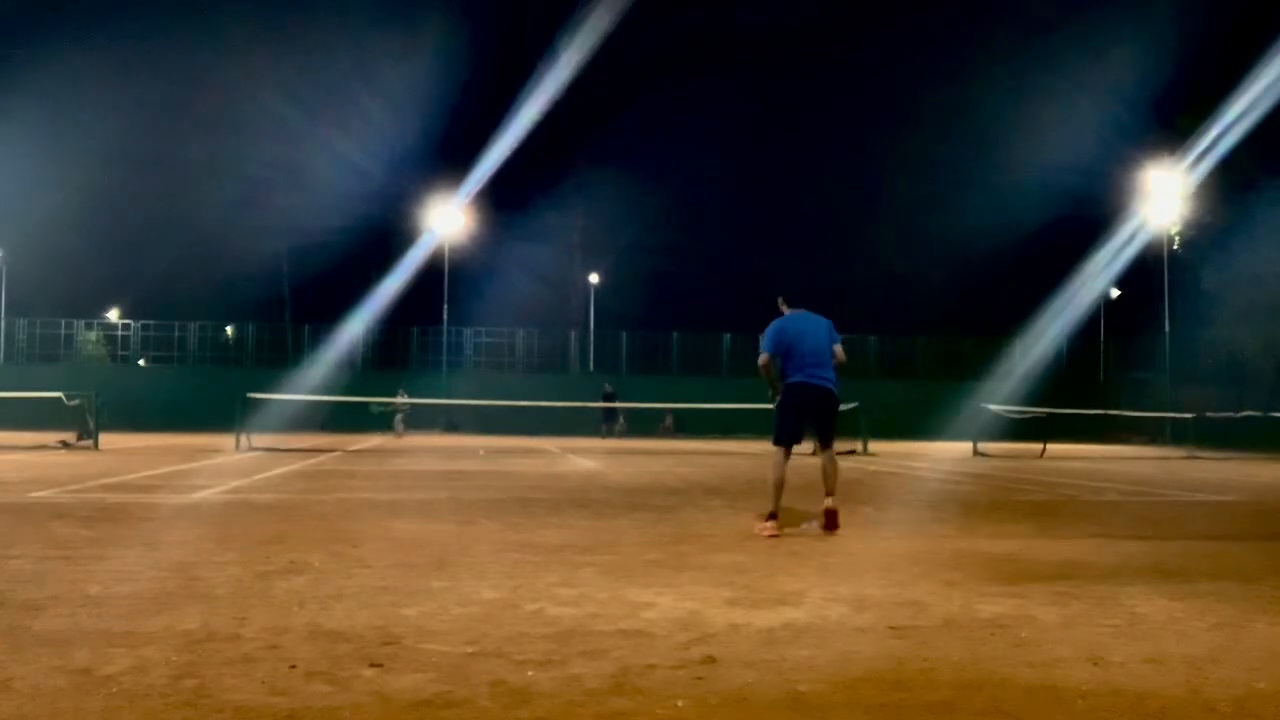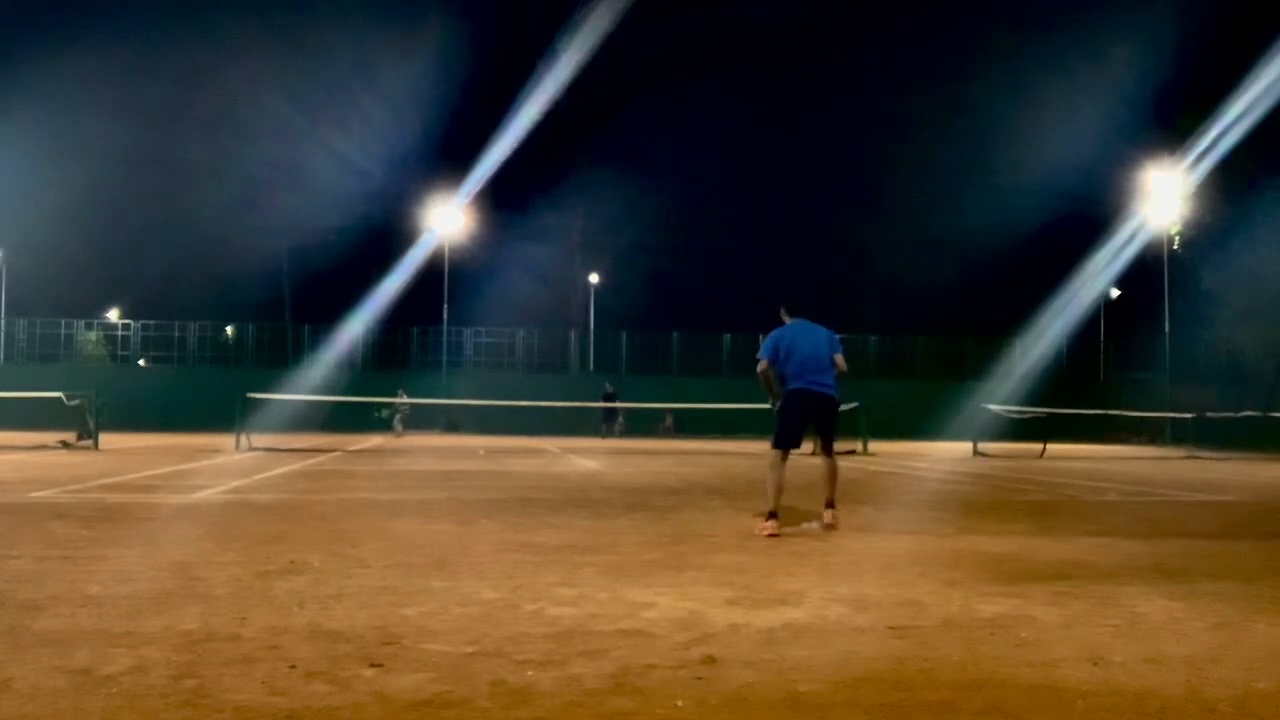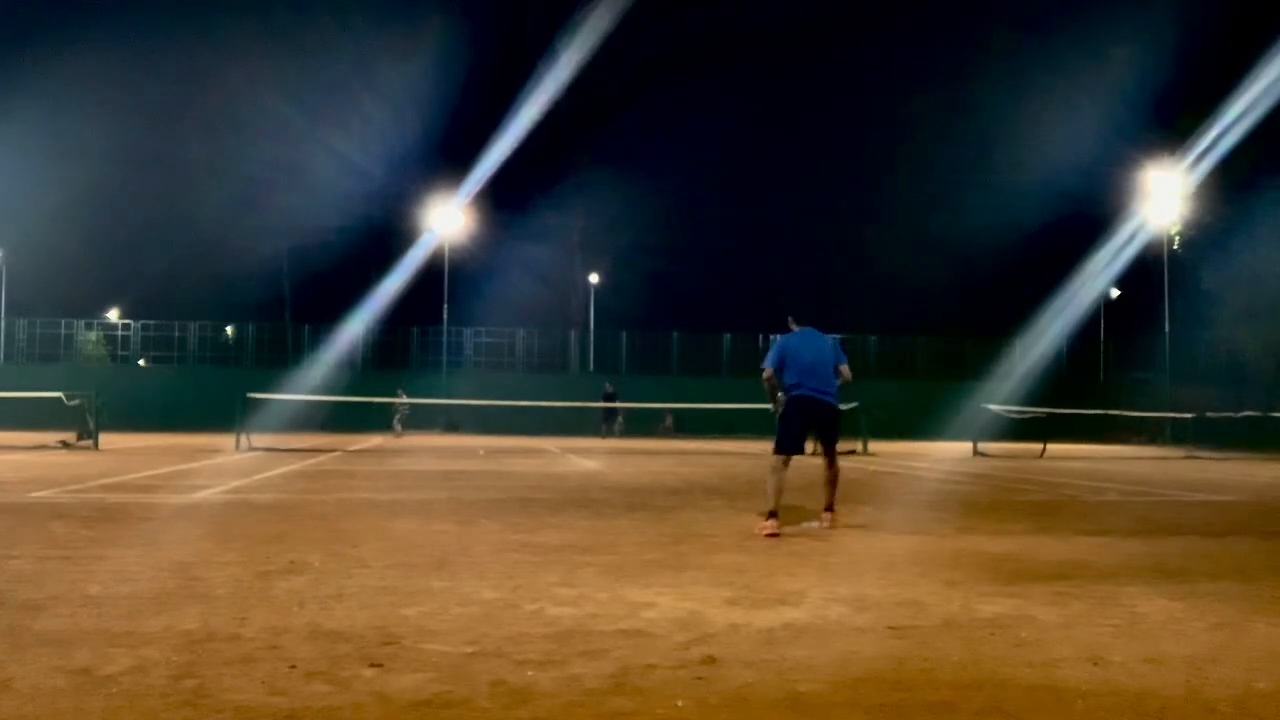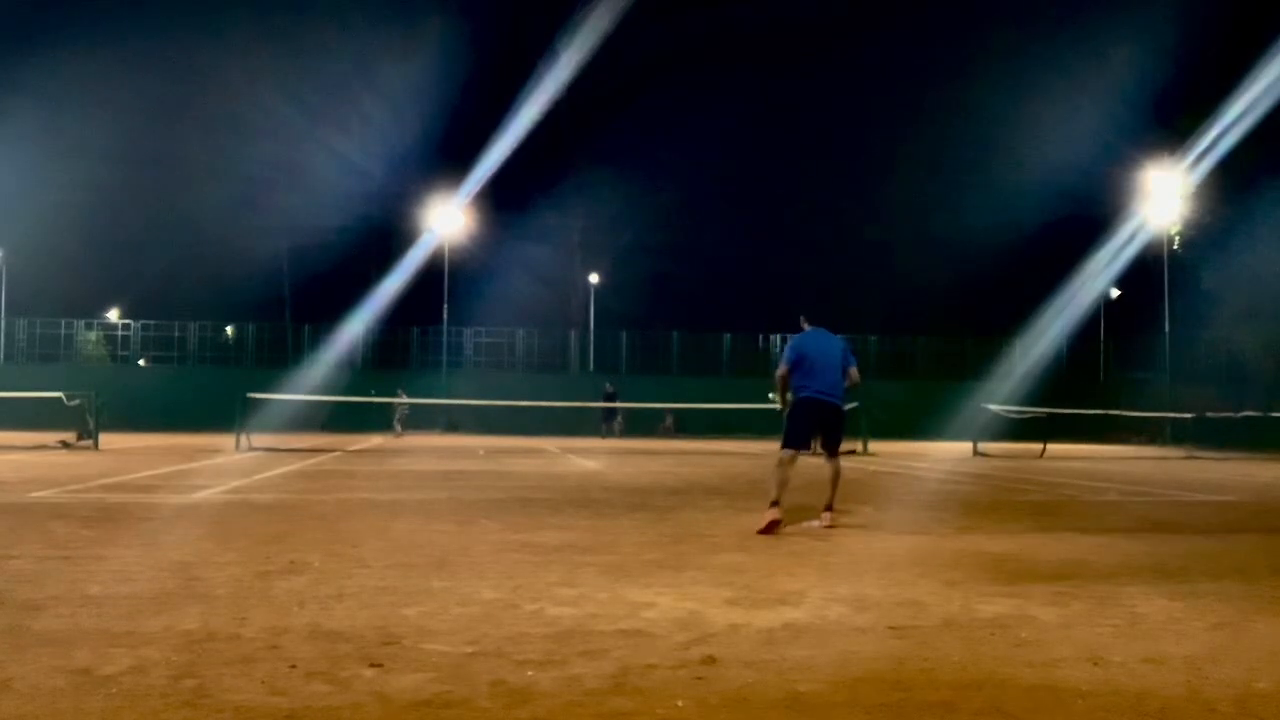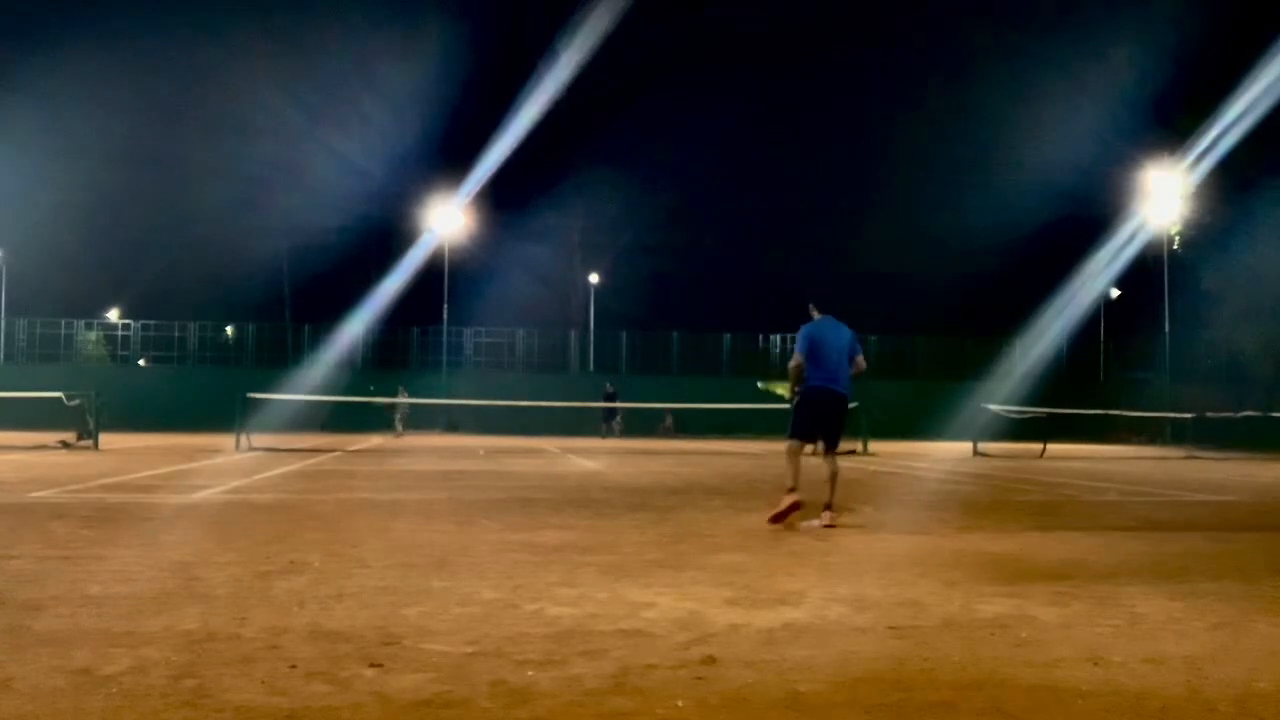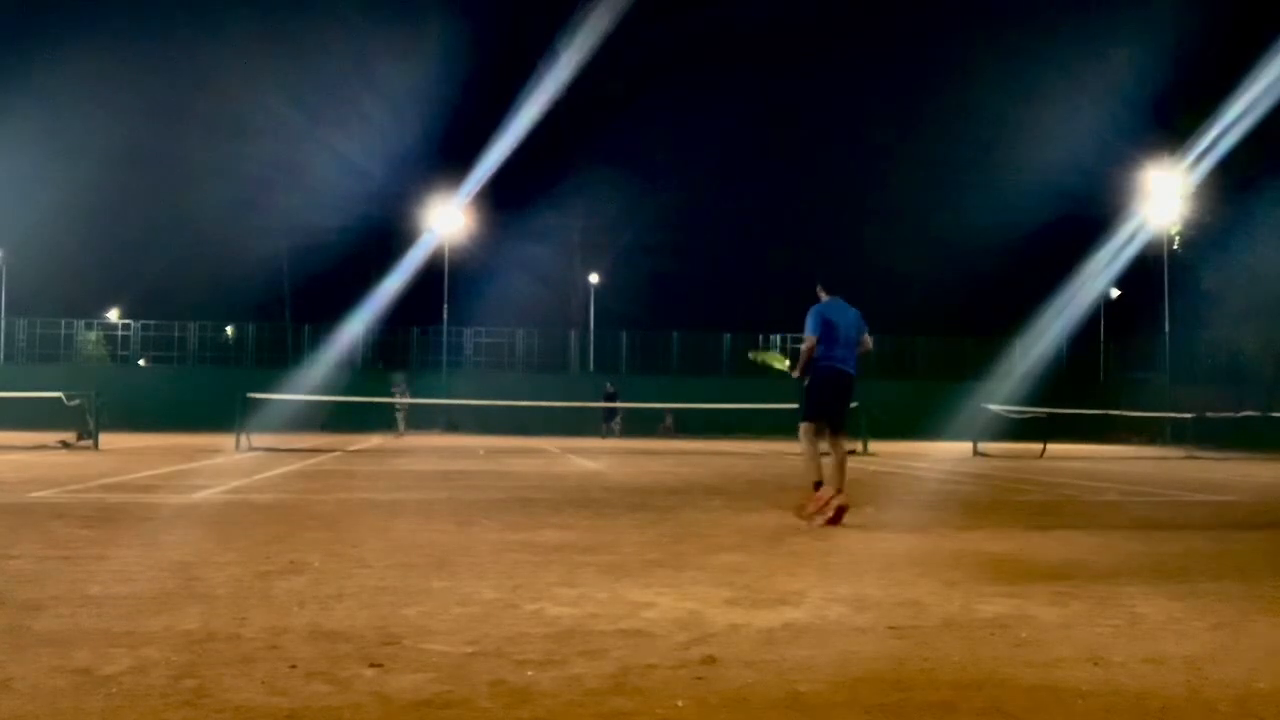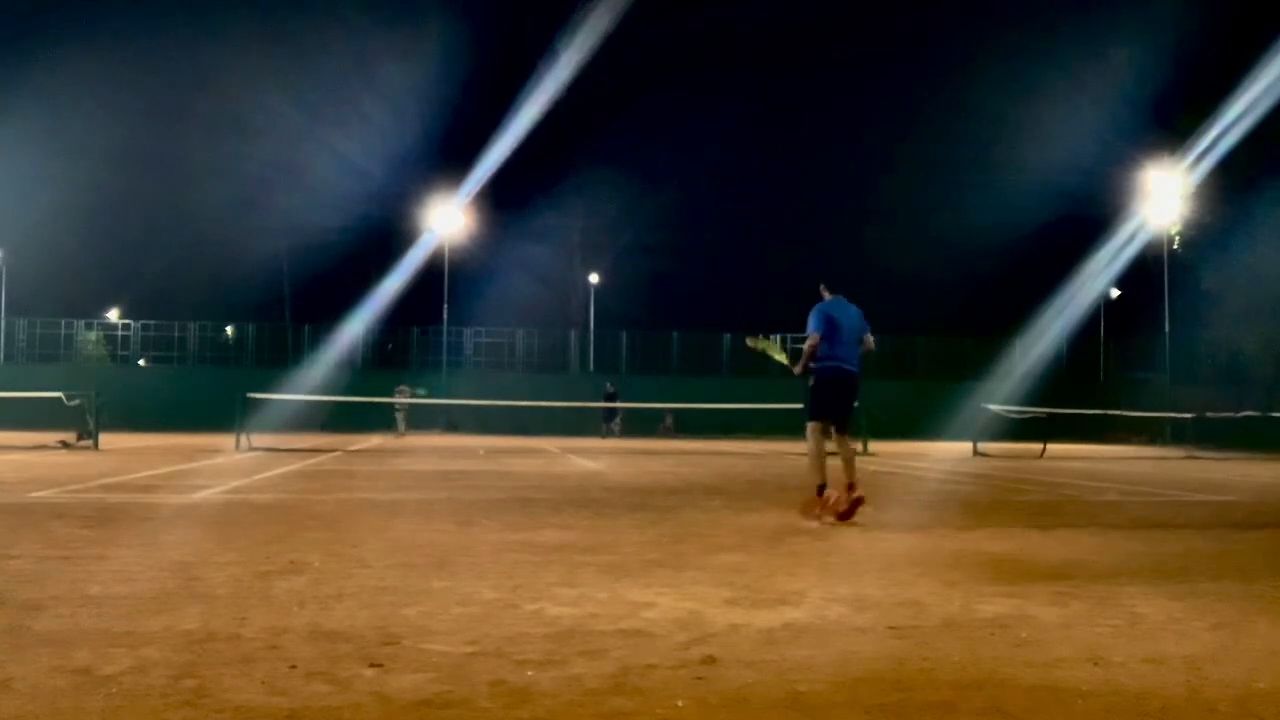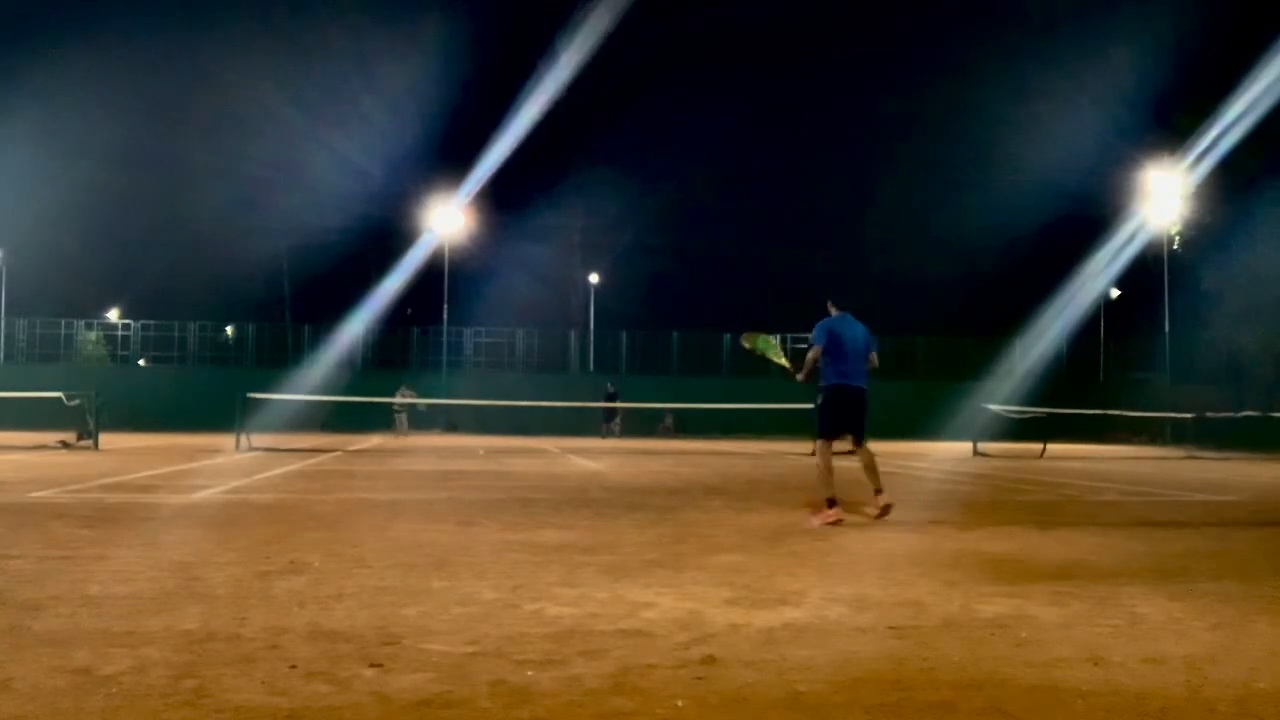
dt=0.1s
person 1, frame 1
left shoulder: (778, 326)
right shoulder: (824, 323)
left elbow: (764, 361)
right elbow: (840, 357)
left wrist: (775, 387)
left hip: (796, 390)
right hip: (826, 392)
left knee: (781, 452)
right knee: (826, 449)
left ankle: (772, 519)
right ankle: (829, 500)
person 1, frame 2
left shoulder: (778, 335)
right shoulder: (825, 333)
left elbow: (762, 368)
right elbow: (841, 366)
left wrist: (774, 394)
left hip: (796, 396)
right hip: (827, 397)
left knee: (778, 456)
right knee: (827, 452)
left ankle: (772, 518)
right ankle: (829, 510)
person 1, frame 3
left shoulder: (785, 342)
right shoulder: (829, 342)
left elbow: (768, 376)
right elbow: (846, 376)
left wrist: (775, 401)
left hip: (798, 403)
right hip: (828, 406)
left knee: (779, 462)
right knee: (830, 457)
left ankle: (772, 520)
right ankle: (828, 512)
person 1, frame 4
left shoulder: (798, 341)
right shoulder: (839, 343)
left elbow: (782, 373)
right elbow: (854, 378)
left wrist: (783, 400)
left hip: (805, 403)
right hip: (834, 407)
left knee: (785, 458)
right knee: (832, 456)
left ankle: (774, 509)
right ankle: (828, 512)
person 1, frame 5
left shoulder: (808, 330)
right shoulder: (847, 332)
left elbow: (796, 363)
right elbow: (860, 365)
left wrist: (792, 387)
left hip: (813, 393)
right hip: (839, 396)
left knee: (793, 448)
right knee: (830, 454)
left ankle: (791, 494)
right ankle: (828, 511)
person 1, frame 6
left shoulder: (818, 310)
right shoulder: (853, 313)
left elbow: (810, 344)
right elbow: (867, 345)
left wrist: (799, 369)
left hip: (823, 375)
right hip: (846, 377)
left knee: (807, 431)
right knee: (836, 438)
left ankle: (819, 488)
right ankle: (838, 495)
person 1, frame 7
left shoulder: (821, 309)
right shoulder: (856, 312)
left elbow: (813, 341)
right elbow: (869, 346)
left wrist: (801, 366)
left hip: (826, 373)
right hip: (850, 376)
left knee: (814, 432)
right knee: (841, 436)
left ankle: (823, 492)
right ankle: (851, 490)
person 1, frame 8
left shoulder: (825, 326)
right shoulder: (862, 329)
left elbow: (815, 353)
right elbow: (873, 363)
left wrist: (803, 374)
left hip: (834, 390)
right hip: (858, 391)
left knee: (823, 447)
right knee: (860, 445)
left ankle: (832, 508)
right ankle: (880, 496)
